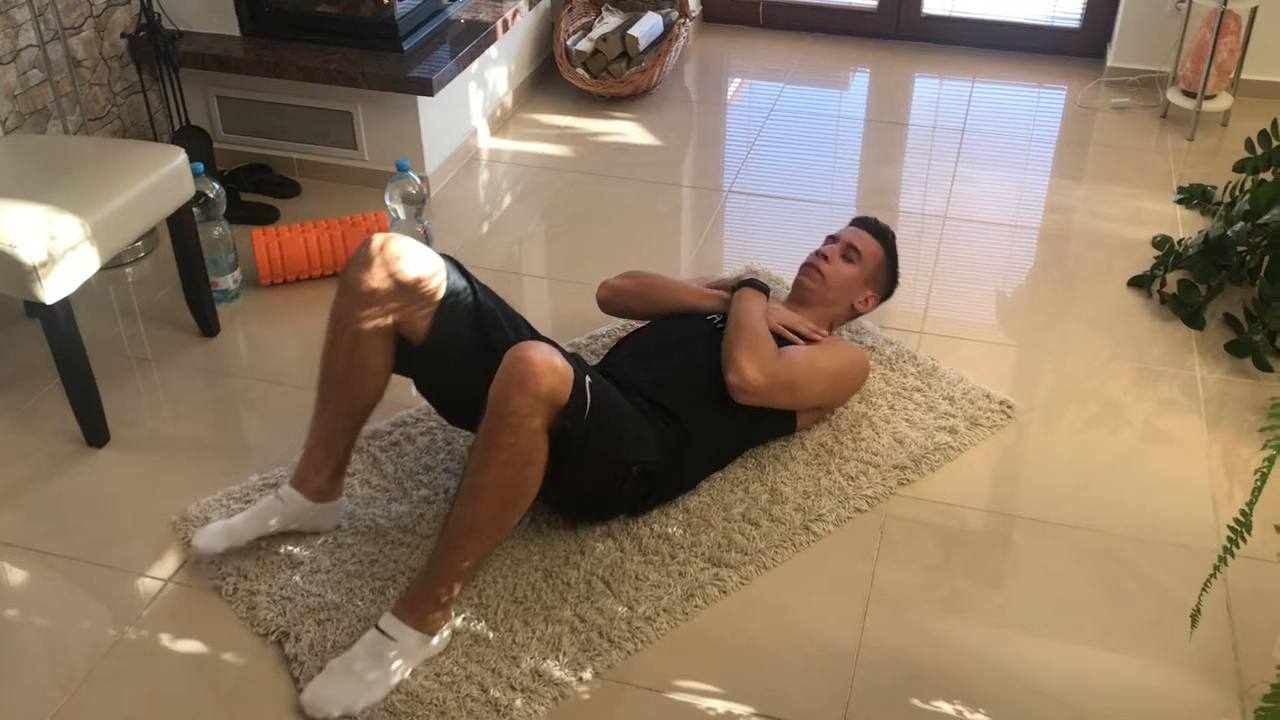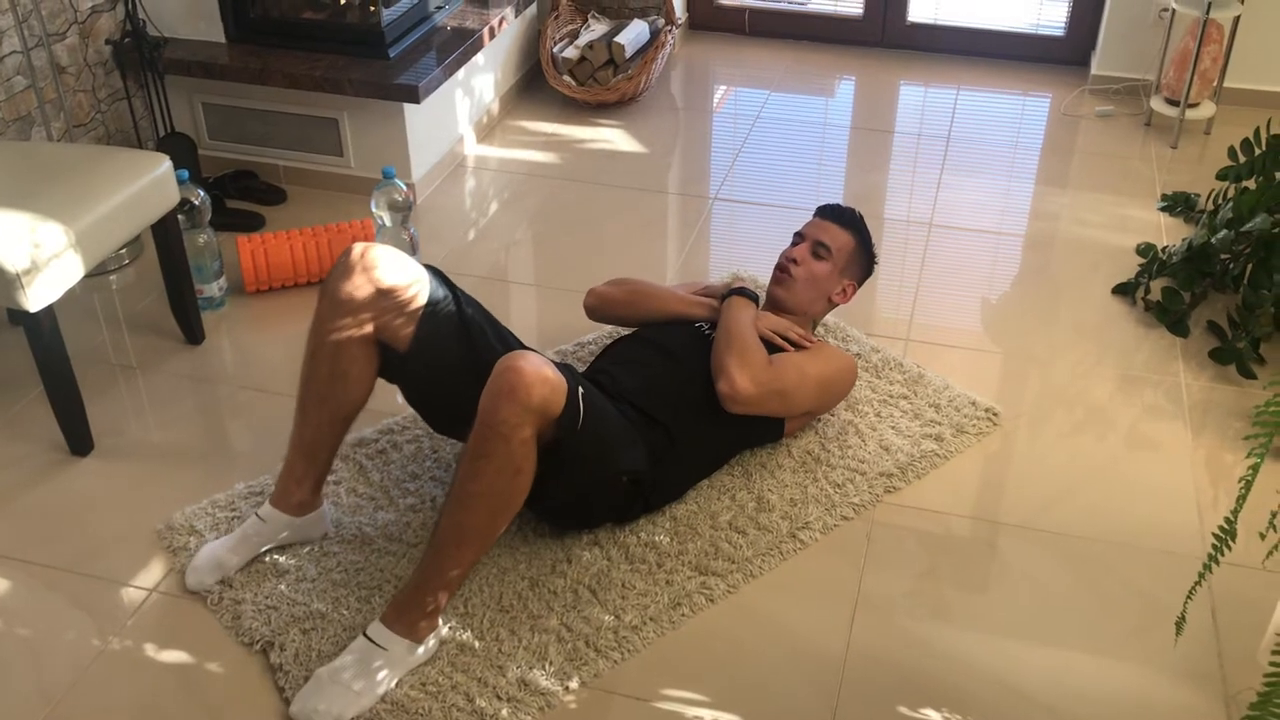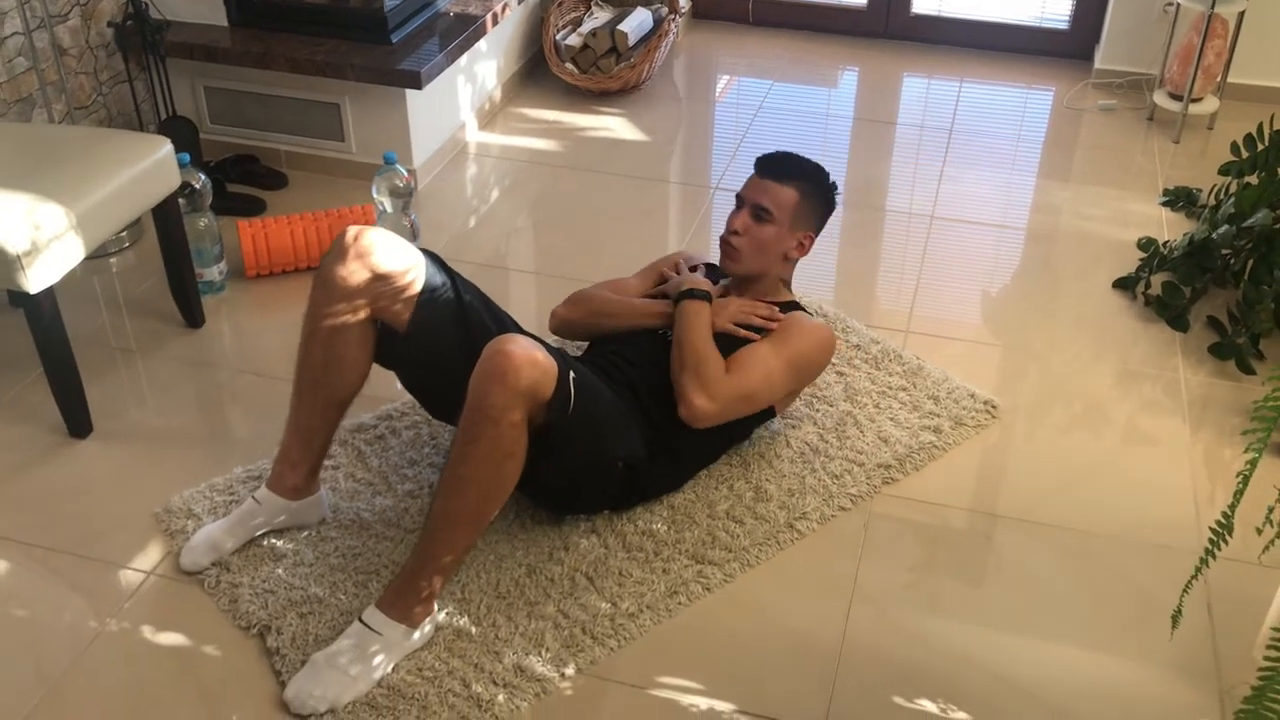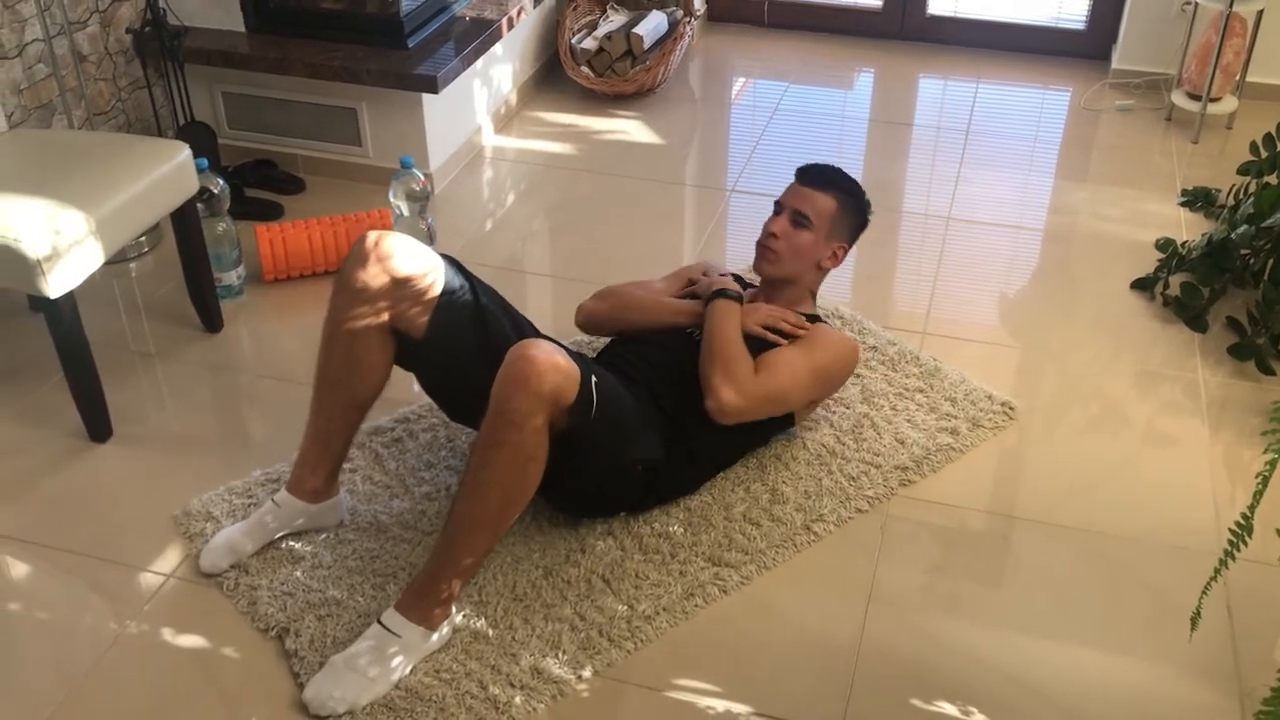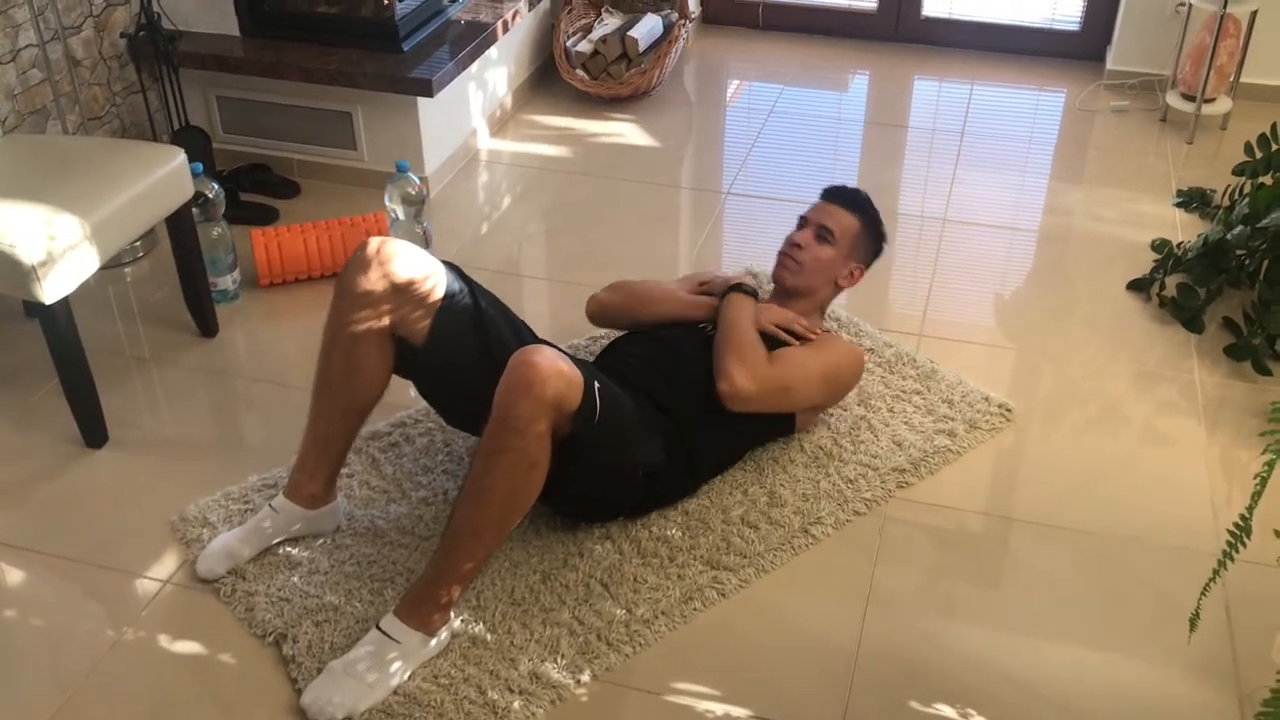
dt=1s
person 1, frame 1
left shoulder: (840, 362)
right shoulder: (743, 299)
left elbow: (747, 376)
right elbow: (615, 292)
left wrist: (748, 297)
right wrist: (736, 295)
left hip: (629, 455)
right hip: (555, 412)
left knee: (534, 368)
right knee: (388, 263)
left ankle: (418, 619)
right ankle: (314, 493)
person 1, frame 2
left shoulder: (827, 367)
right shoulder: (727, 299)
left elbow: (738, 387)
right elbow: (603, 300)
left wrist: (736, 306)
right wrist: (722, 302)
left hip: (619, 462)
right hip: (550, 410)
left knee: (524, 381)
right knee: (367, 273)
left ankle: (410, 624)
right ankle: (295, 504)
person 1, frame 3
left shoulder: (803, 336)
right shoulder: (695, 270)
left elbow: (700, 402)
right elbow: (568, 316)
left wrist: (691, 301)
right wrist: (681, 302)
left hip: (613, 450)
right hip: (546, 396)
left knee: (513, 363)
right knee: (363, 255)
left ankle: (407, 608)
right ankle: (292, 489)
person 1, frame 4
left shoulder: (825, 347)
right shoulder: (717, 280)
left elbow: (727, 399)
right elbow: (593, 312)
left wrist: (722, 301)
right wrist: (709, 306)
left hip: (632, 452)
right hip: (561, 405)
left knee: (536, 368)
right knee: (383, 261)
left ankle: (424, 612)
right ankle: (311, 492)
person 1, frame 5
left shoulder: (832, 357)
right shoulder: (726, 293)
left elbow: (738, 384)
right elbow: (603, 305)
left wrist: (736, 299)
right wrist: (725, 302)
left hip: (632, 455)
right hip: (556, 408)
left knee: (540, 373)
right knee: (382, 267)
left ankle: (423, 617)
right ankle: (308, 497)
